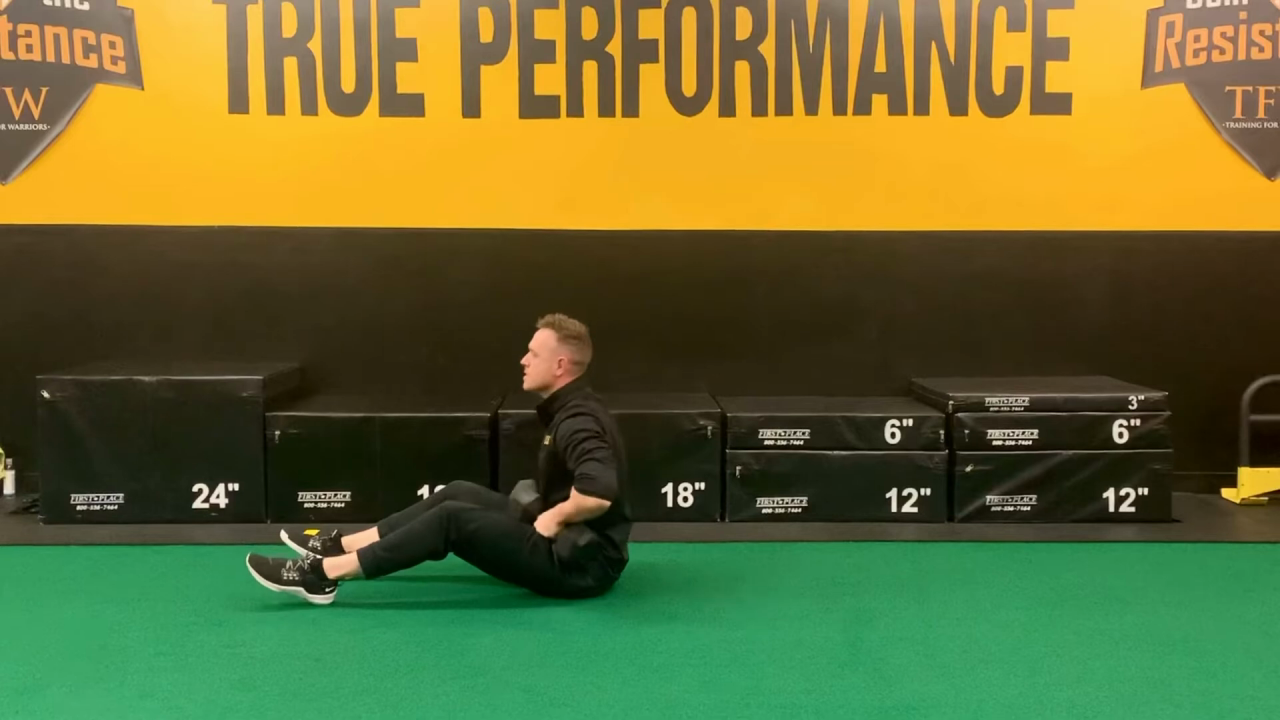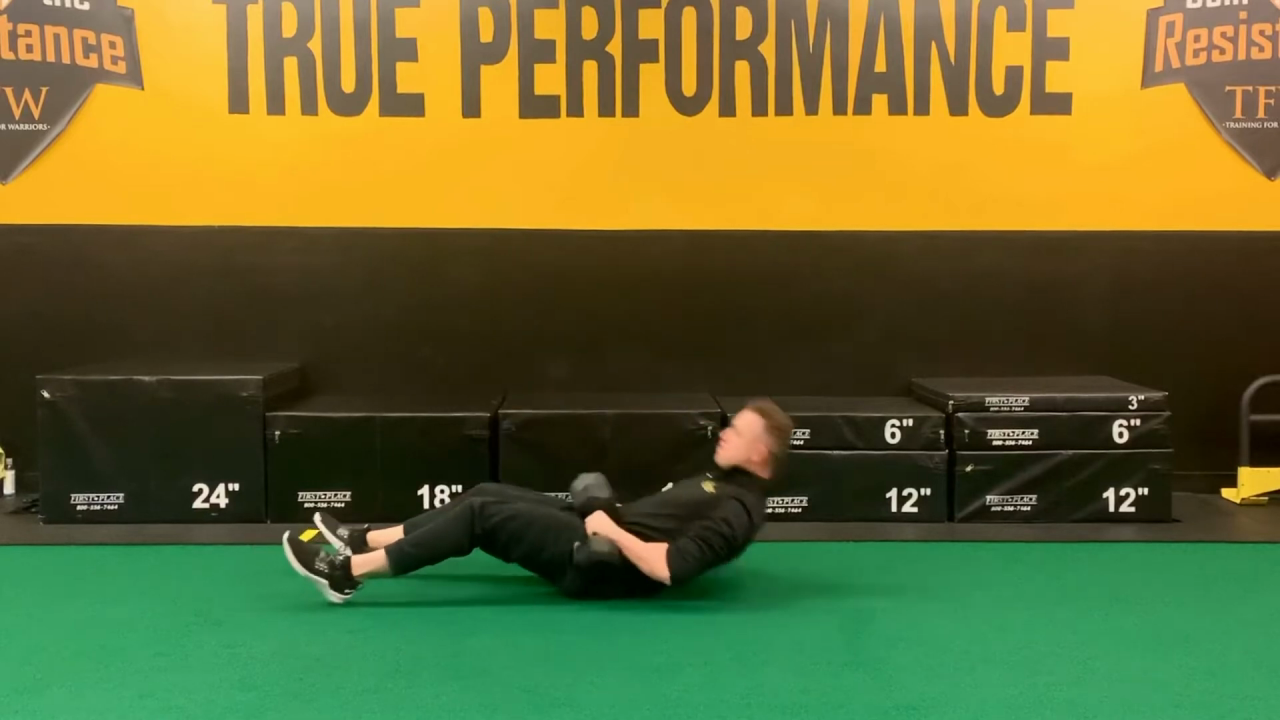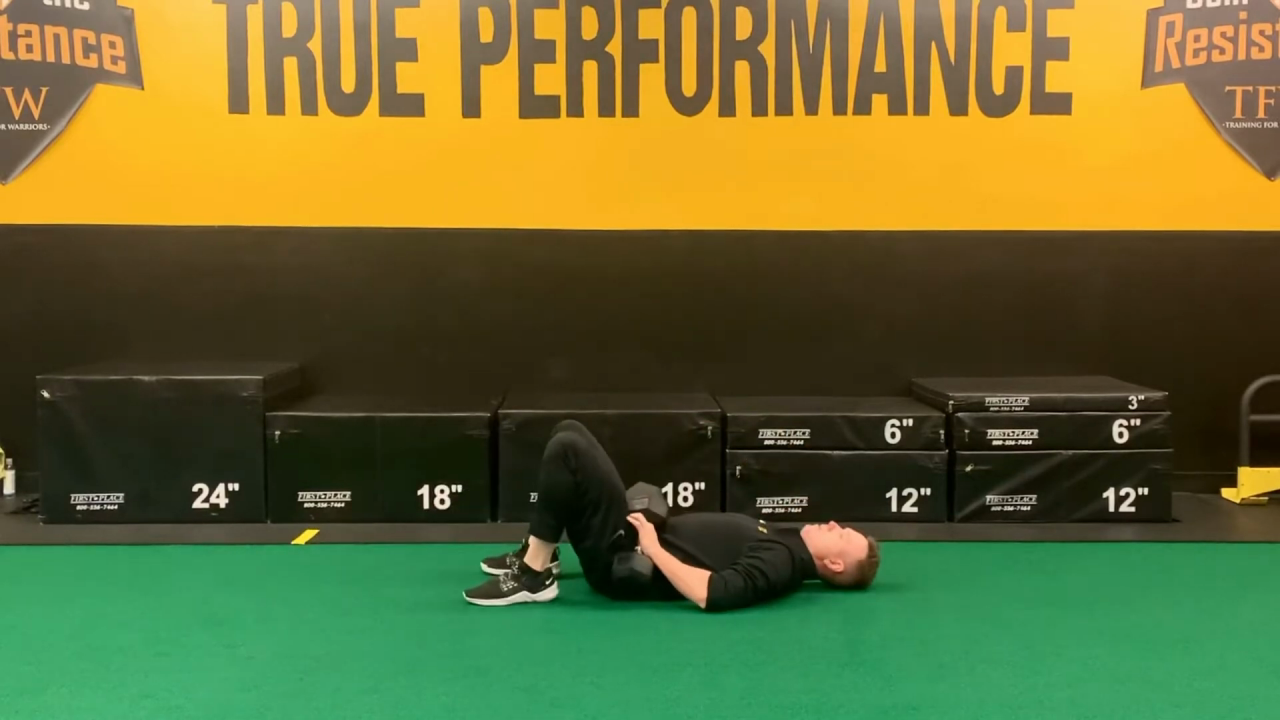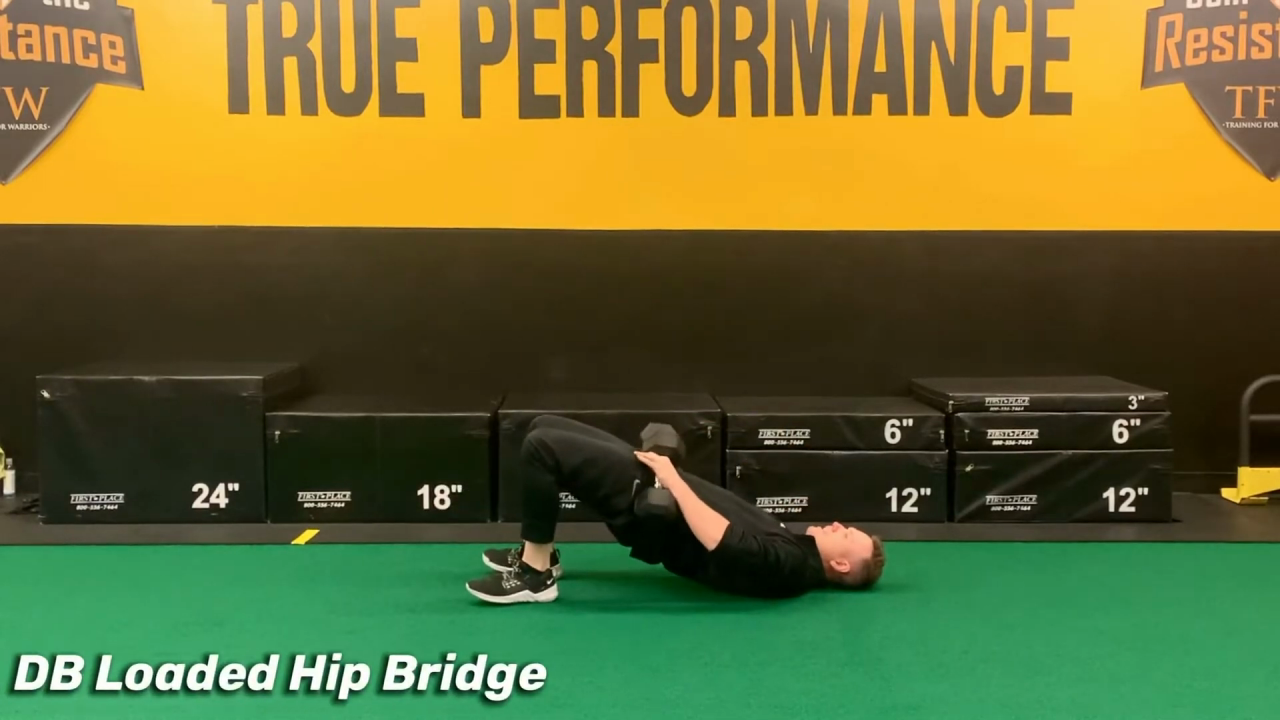
dt=1s
person 1, frame 1
left shoulder: (577, 422)
right shoulder: (572, 404)
left elbow: (598, 493)
left wrist: (557, 518)
right wrist: (544, 510)
left hip: (578, 564)
right hip: (571, 545)
left knee: (452, 520)
right knee: (458, 494)
left ankle: (321, 574)
right ankle: (339, 546)
person 1, frame 2
left shoulder: (736, 513)
right shoulder: (727, 485)
left elbow: (669, 569)
left wrist: (611, 530)
right wrist: (605, 516)
left hip: (592, 562)
right hip: (596, 534)
left knee: (480, 517)
right knee: (487, 494)
left ankle: (348, 572)
right ankle: (369, 542)
person 1, frame 3
left shoulder: (780, 566)
right shoulder: (781, 542)
left elbow: (711, 593)
left wrist: (653, 550)
right wrist: (653, 525)
left hip: (622, 560)
right hip: (634, 536)
left knee: (567, 449)
right knee: (571, 433)
left ankle: (532, 575)
right ankle: (535, 553)
person 1, frame 4
left shoulder: (789, 567)
right shoulder: (791, 545)
left elbow: (723, 543)
left wrist: (672, 480)
right wrist: (666, 474)
right hip: (656, 483)
left knee: (541, 447)
right knee: (545, 428)
left ankle: (534, 573)
right ankle: (538, 552)
